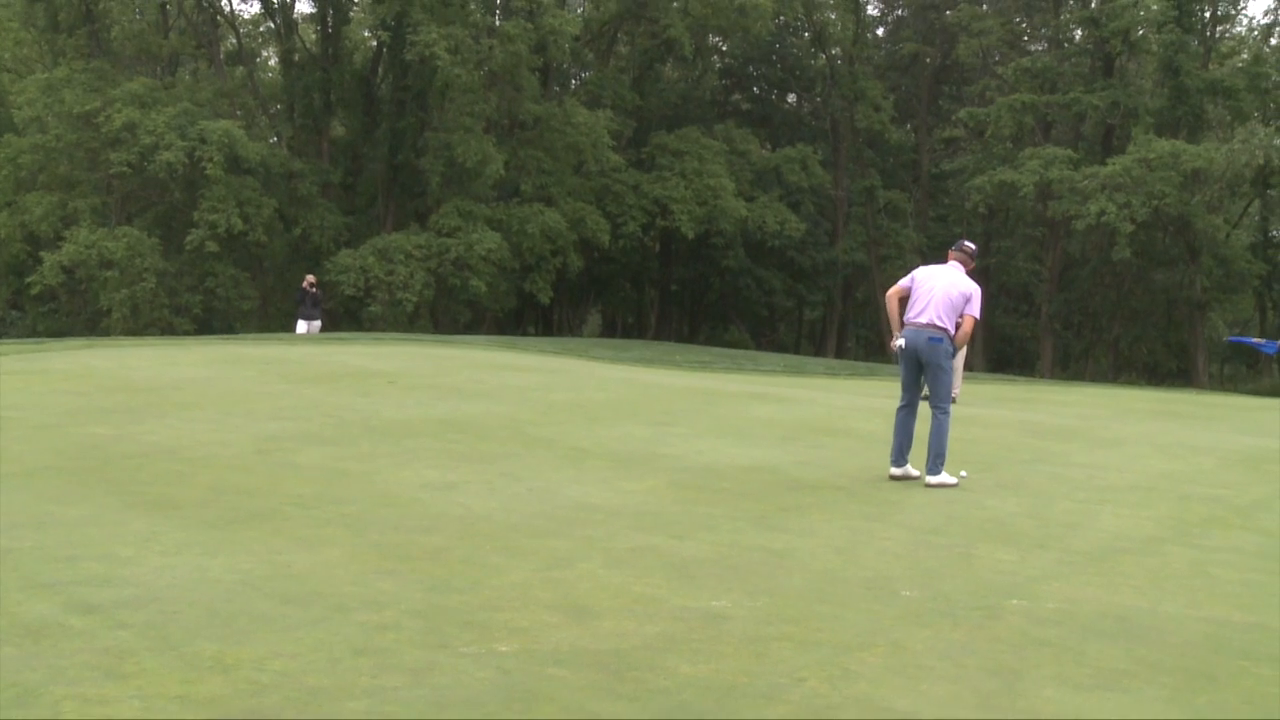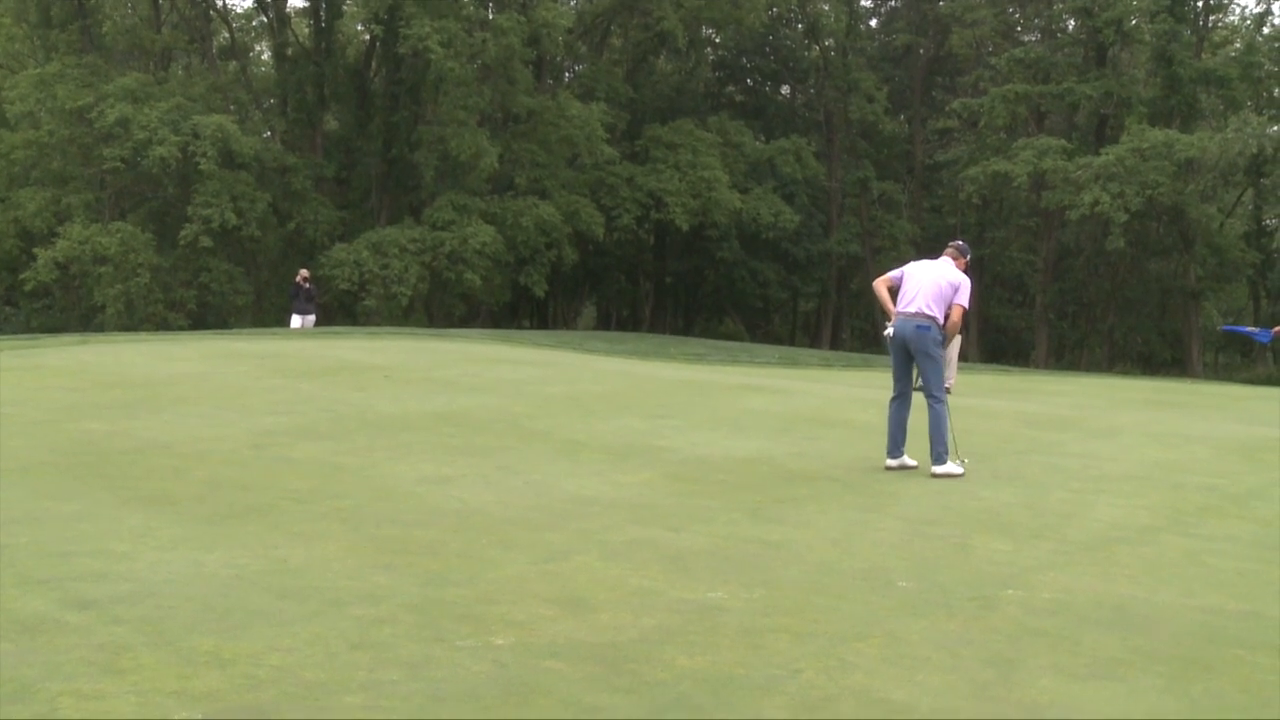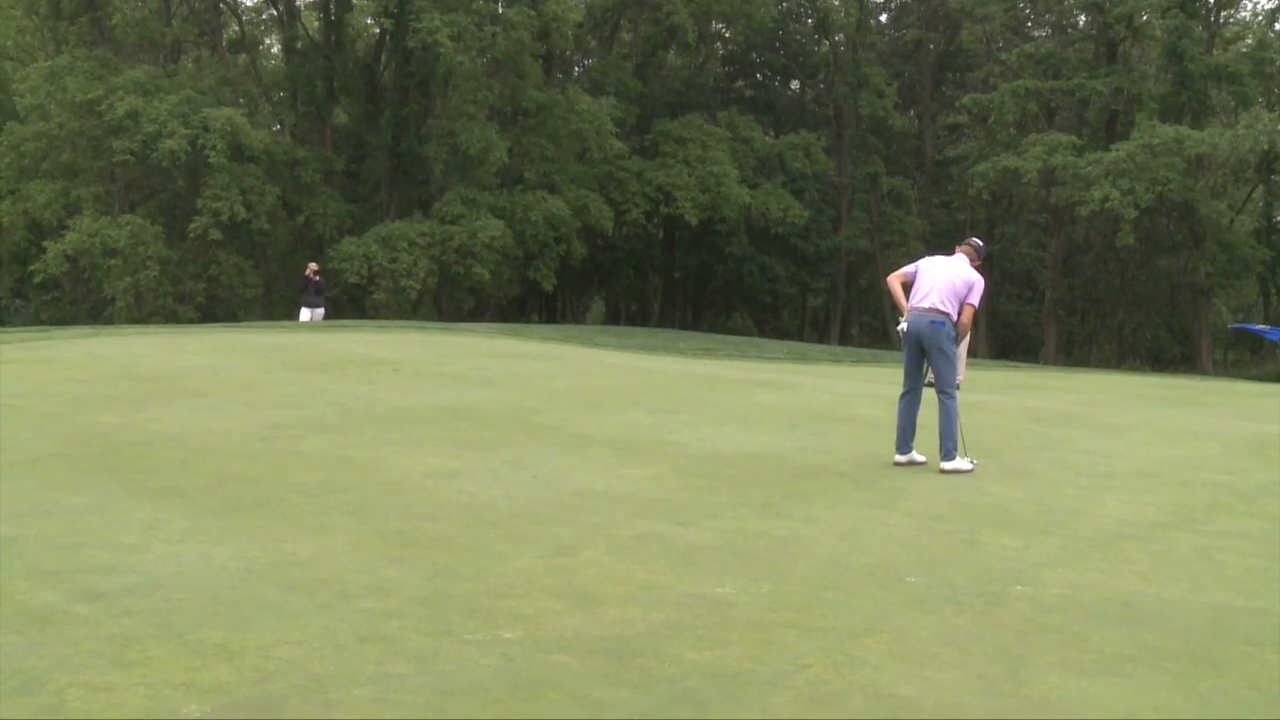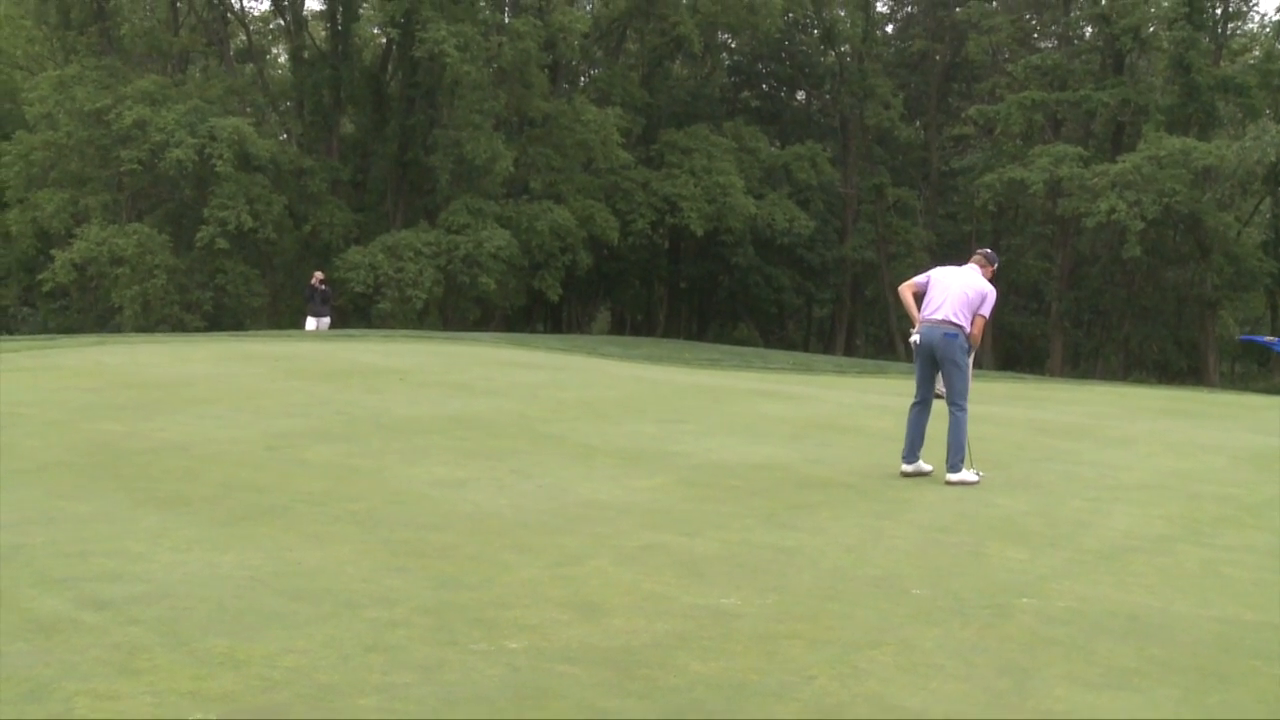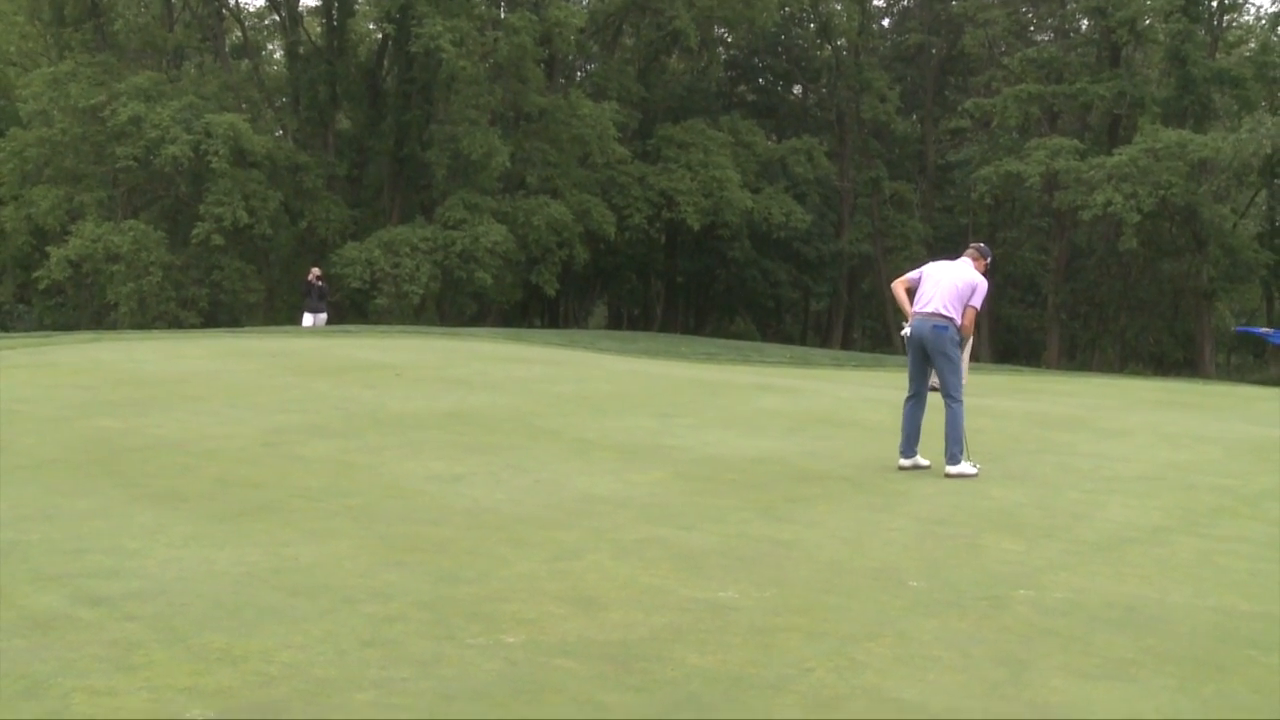
dt=1s
person 1, frame 1
left shoulder: (923, 271)
right shoulder: (971, 287)
left elbow: (891, 295)
right elbow: (965, 330)
left wrist: (897, 332)
right wrist: (951, 353)
left hip: (909, 337)
right hip: (937, 342)
left knee: (907, 403)
right knee: (940, 408)
left ankle: (898, 464)
right ankle: (935, 472)
person 1, frame 2
left shoulder: (915, 265)
right shoulder: (961, 278)
left elbow: (879, 284)
right elbow: (954, 320)
left wrist: (894, 315)
right wrist: (943, 345)
left hip: (899, 327)
right hip: (925, 330)
left knee: (900, 394)
right knee: (935, 398)
left ankle: (895, 455)
right ankle: (940, 461)
person 1, frame 3
left shoulder: (929, 260)
right shoulder: (975, 277)
left elbow: (893, 279)
right elbow: (965, 320)
left wrist: (906, 311)
right wrist: (955, 343)
left hip: (913, 322)
right hip: (939, 326)
left knee: (910, 389)
right knee: (946, 393)
left ankle: (903, 451)
right ankle: (949, 457)
person 1, frame 4
left shoulder: (941, 271)
right shoulder: (987, 288)
left elbow: (904, 289)
right elbow: (976, 331)
left wrist: (918, 322)
right wrist: (967, 355)
left hip: (925, 334)
right hip: (952, 338)
left knee: (921, 399)
right knee: (957, 406)
left ankle: (910, 460)
right ankle: (955, 469)
person 1, frame 5
left shoulder: (934, 265)
right shoulder: (979, 280)
left elbow: (897, 284)
right elbow: (967, 322)
left wrist: (911, 316)
right wrist: (961, 348)
left hip: (917, 327)
right hip: (942, 330)
left knee: (916, 393)
right knee: (953, 399)
left ankle: (908, 455)
right ankle: (954, 462)
